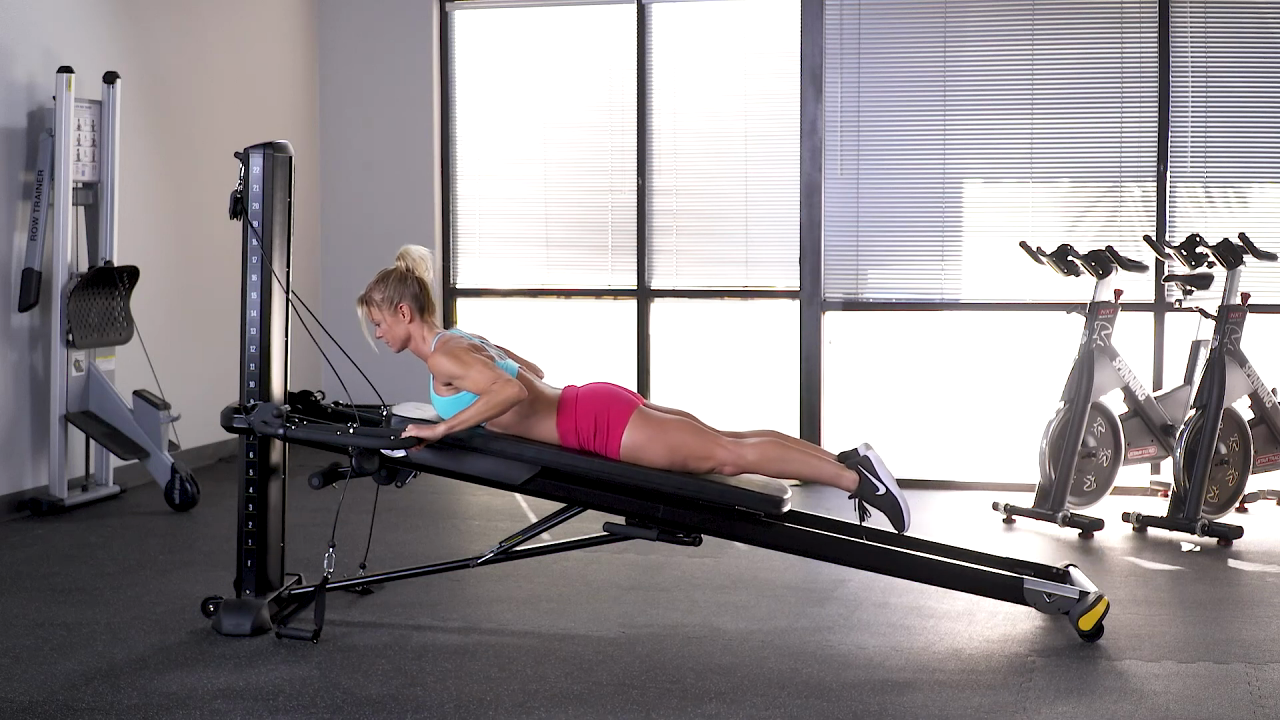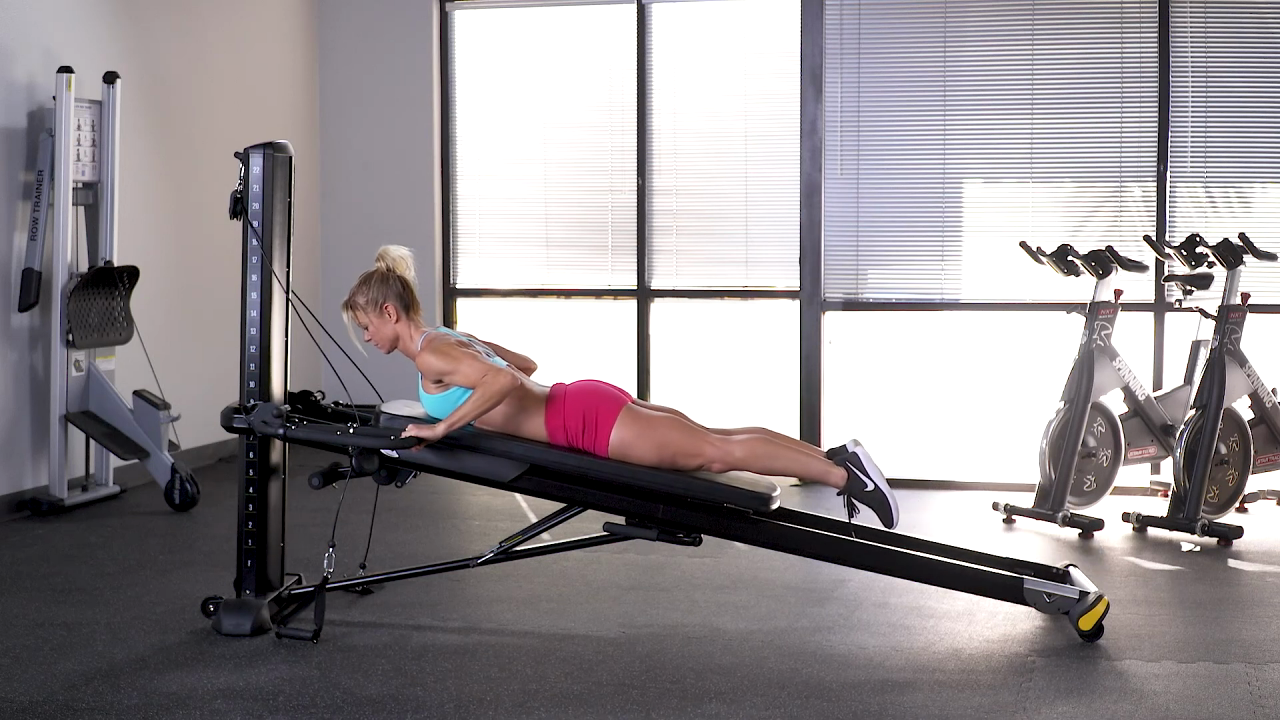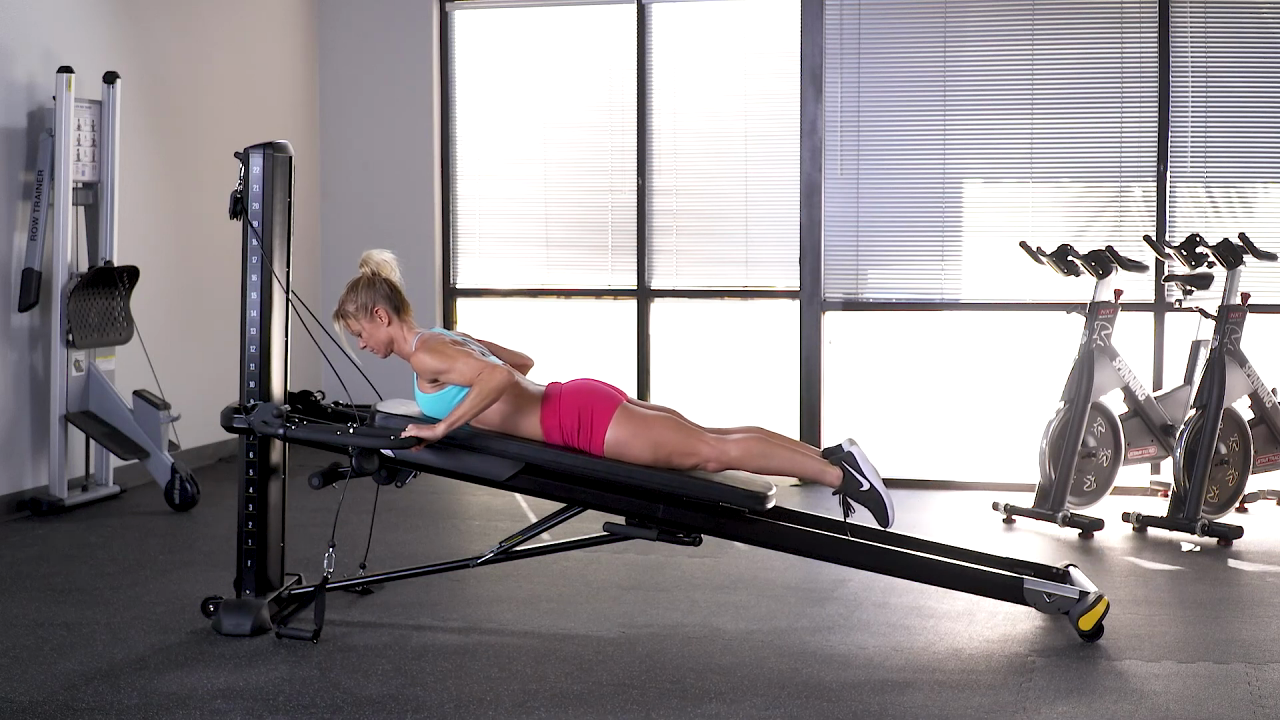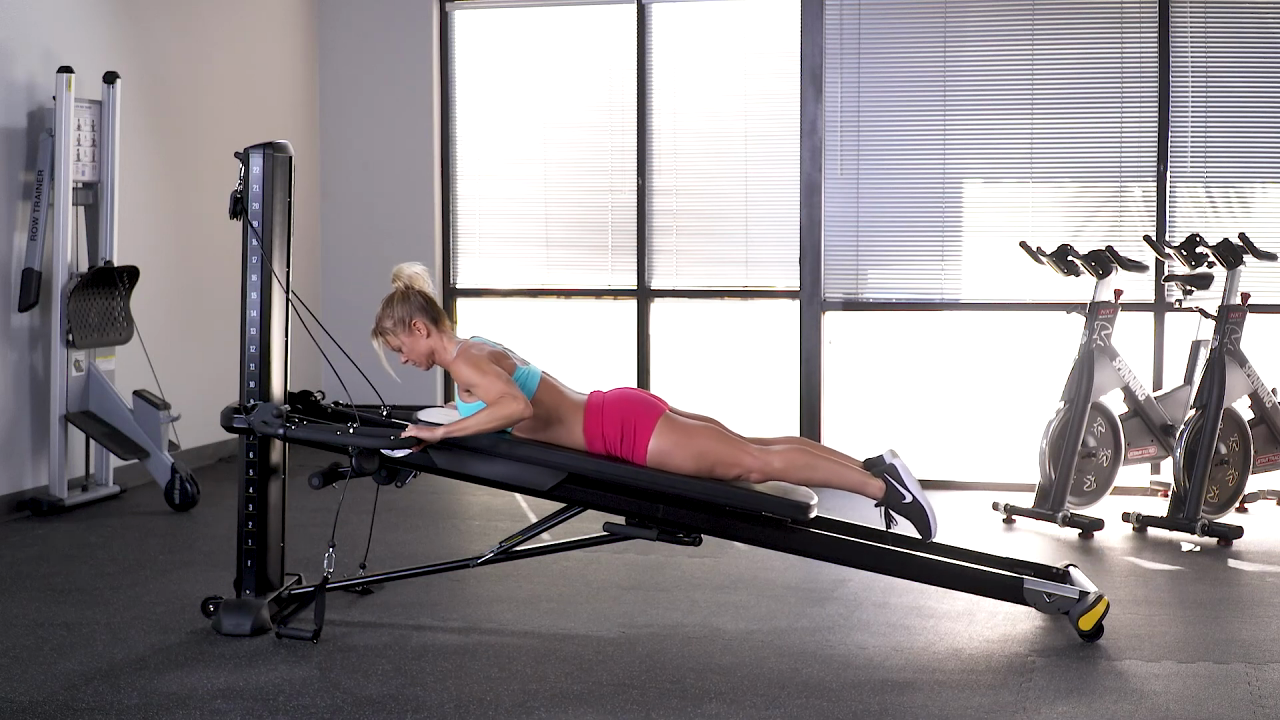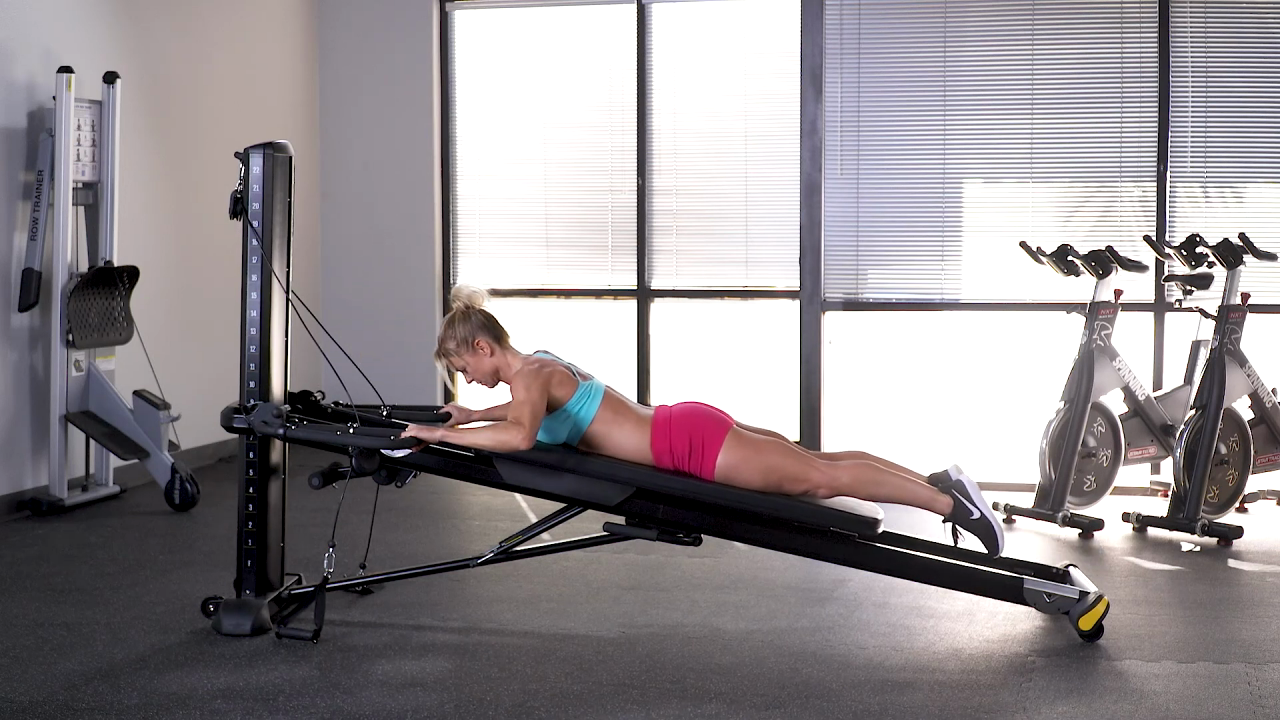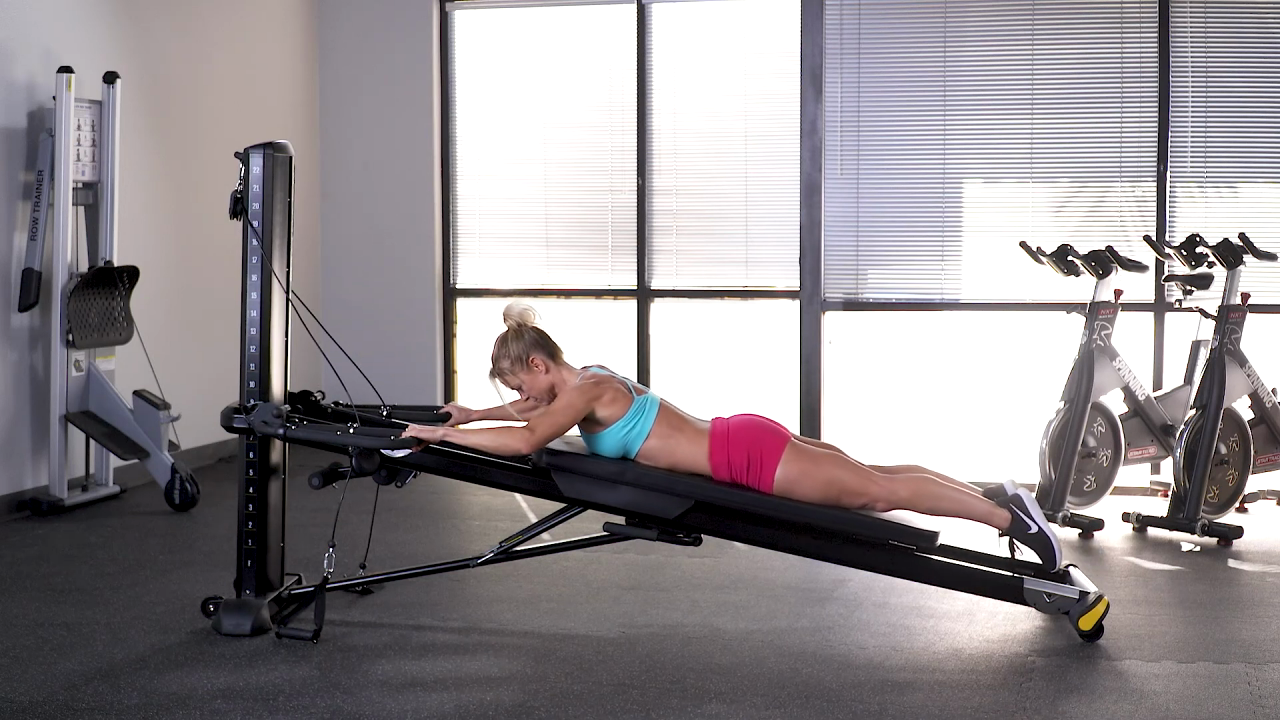
dt=0.5s
person 1, frame 1
left shoulder: (442, 355)
right shoulder: (460, 339)
left elbow: (511, 391)
left wrist: (442, 427)
right wrist: (464, 399)
left hip: (595, 423)
right hip: (597, 407)
left knee: (727, 458)
right knee: (729, 440)
left ankle: (856, 478)
right ankle: (847, 461)
person 1, frame 2
left shoulder: (429, 353)
right shoulder: (449, 337)
left elbow: (503, 380)
left wrist: (441, 427)
right wrist: (454, 399)
left hip: (584, 421)
right hip: (585, 403)
left knee: (715, 453)
right knee: (718, 437)
left ankle: (843, 474)
right ankle: (835, 457)
person 1, frame 3
left shoulder: (423, 353)
right shoulder: (443, 337)
left elbow: (497, 376)
left wrist: (443, 427)
right wrist: (460, 396)
left hip: (582, 420)
right hip: (583, 405)
left knee: (711, 453)
right knee: (712, 437)
left ankle: (840, 474)
right ankle: (831, 456)
person 1, frame 4
left shoulder: (463, 360)
right shoulder: (480, 347)
left elbow: (520, 407)
left wrist: (444, 431)
right wrist: (474, 409)
left hip: (623, 430)
right hip: (624, 412)
left knee: (753, 464)
right knee: (755, 447)
left ankle: (880, 487)
right ankle: (871, 468)
person 1, frame 5
left shoulder: (527, 372)
right shoulder: (539, 363)
left elbow: (521, 437)
right elbow: (530, 413)
left wrist: (445, 434)
right wrist: (474, 414)
left hip: (688, 443)
right hip: (690, 428)
left knee: (820, 479)
right knee: (820, 465)
left ankle: (946, 503)
right ankle: (939, 484)
person 1, frame 6
left shoulder: (584, 389)
right shoulder: (584, 379)
left elbow: (527, 442)
right elbow: (541, 411)
left wrist: (442, 435)
right wrist: (474, 413)
left hip: (745, 455)
right hip: (745, 440)
left knee: (876, 491)
right knee: (874, 477)
left ankle: (1005, 517)
right ankle: (995, 498)
